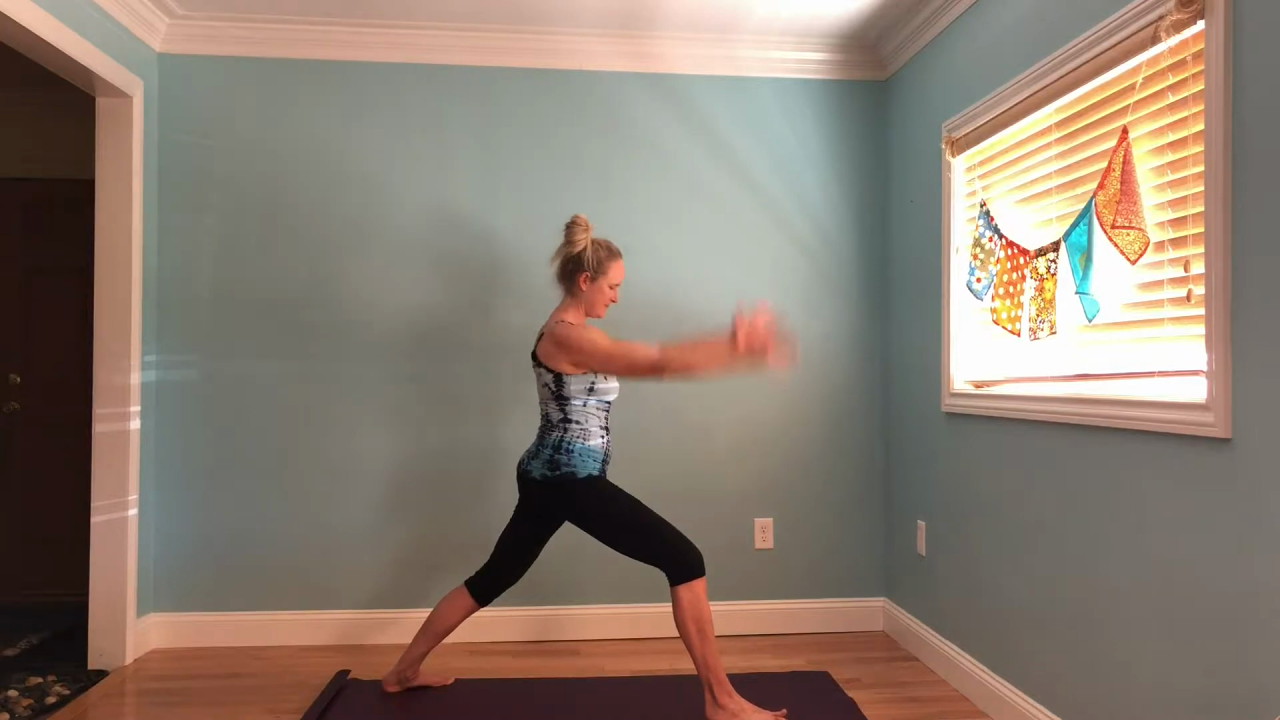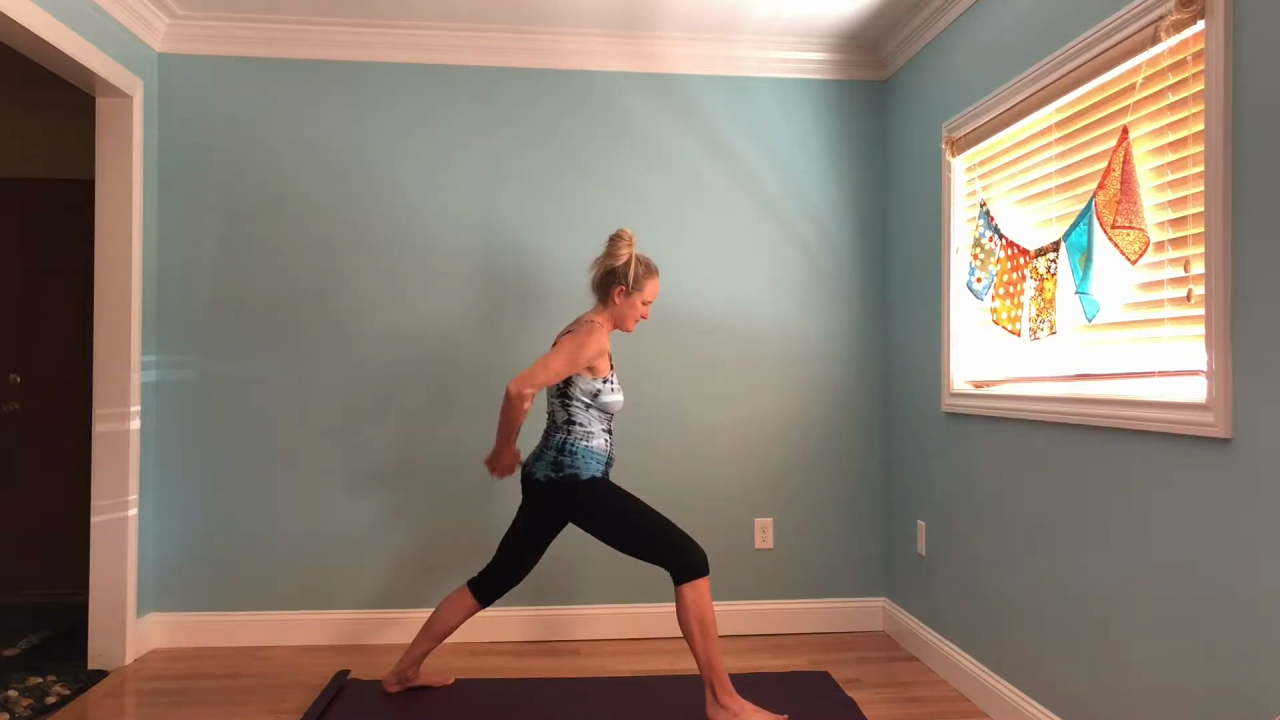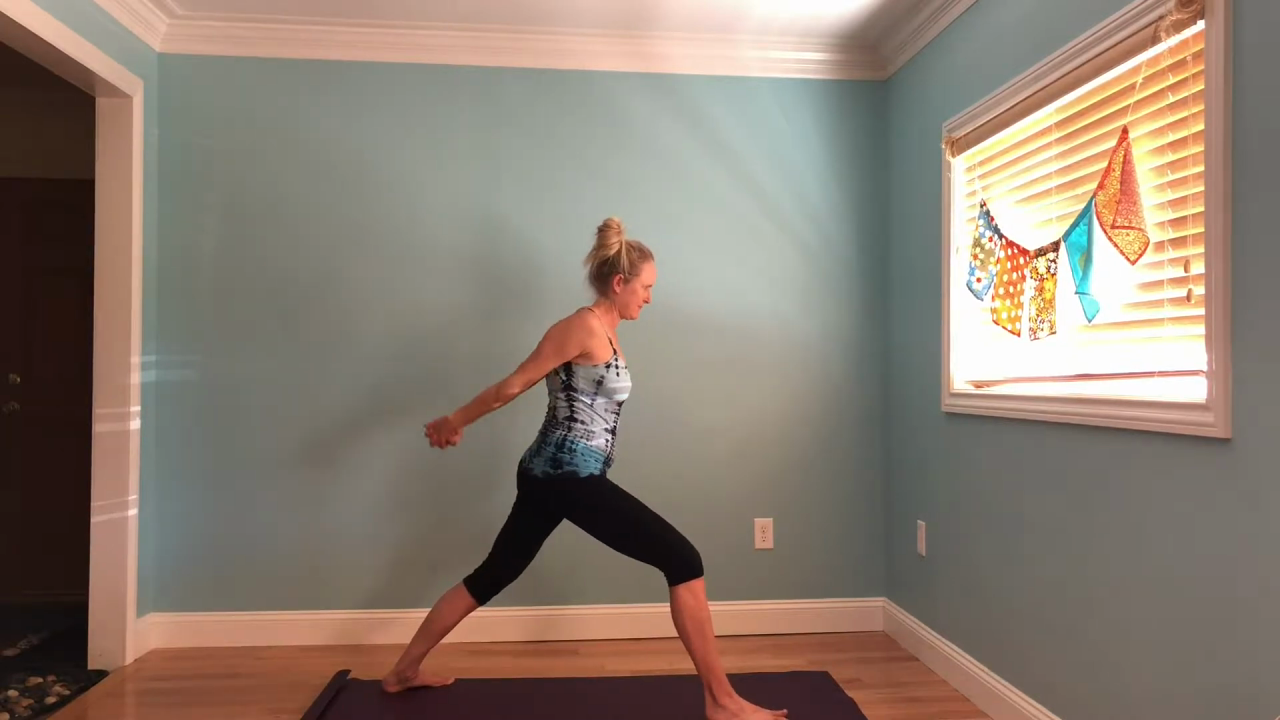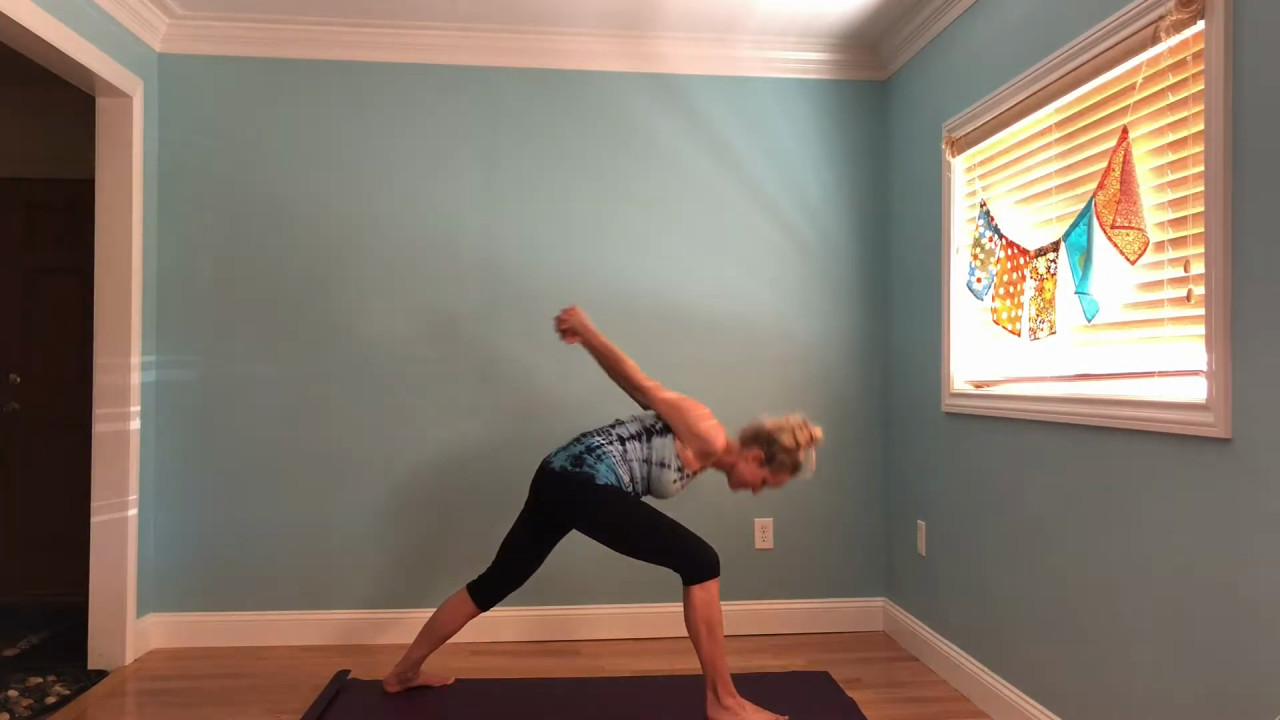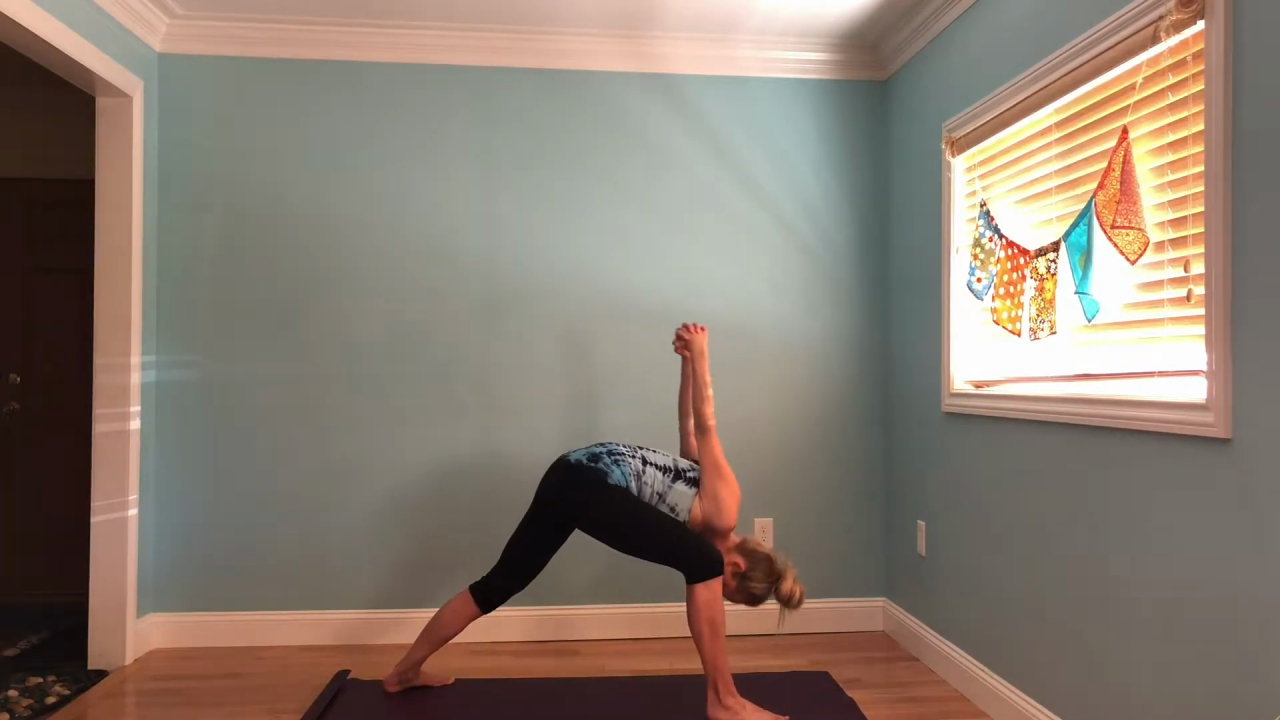
dt=1s
person 1, frame 1
left shoulder: (574, 330)
right shoulder: (566, 335)
left elbow: (647, 356)
right elbow: (657, 364)
left wrist: (731, 341)
right wrist: (738, 351)
left hip: (551, 476)
right hip: (571, 478)
left knee: (492, 578)
right knee: (684, 562)
left ankle: (404, 670)
person 1, frame 2
left shoulder: (586, 334)
right shoulder: (592, 337)
left elbow: (528, 390)
right elbow: (520, 389)
left wrist: (505, 449)
right wrist: (506, 448)
left hip: (554, 477)
right hip: (575, 480)
left knee: (495, 578)
right knee: (688, 560)
left ankle: (404, 670)
person 1, frame 3
left shoulder: (604, 332)
right shoulder: (585, 326)
left elbow: (521, 385)
right elbow: (515, 383)
right wrist: (457, 419)
left hip: (551, 473)
right hip: (570, 475)
left knee: (491, 576)
right knee: (683, 562)
left ankle: (403, 670)
person 1, frame 4
left shoulder: (704, 448)
right shoulder: (711, 440)
left elbow: (639, 388)
right elbow: (642, 386)
left wrist: (585, 335)
right wrist: (587, 332)
left hip: (562, 478)
right hip: (584, 482)
left knee: (496, 581)
right knee: (700, 563)
left ankle: (405, 671)
person 1, frame 5
left shoulder: (714, 501)
right shoulder: (722, 515)
left elbow: (693, 429)
right elbow: (706, 430)
left hip: (569, 476)
right hip: (591, 483)
left knee: (500, 583)
right knee: (702, 564)
left ankle: (405, 671)
